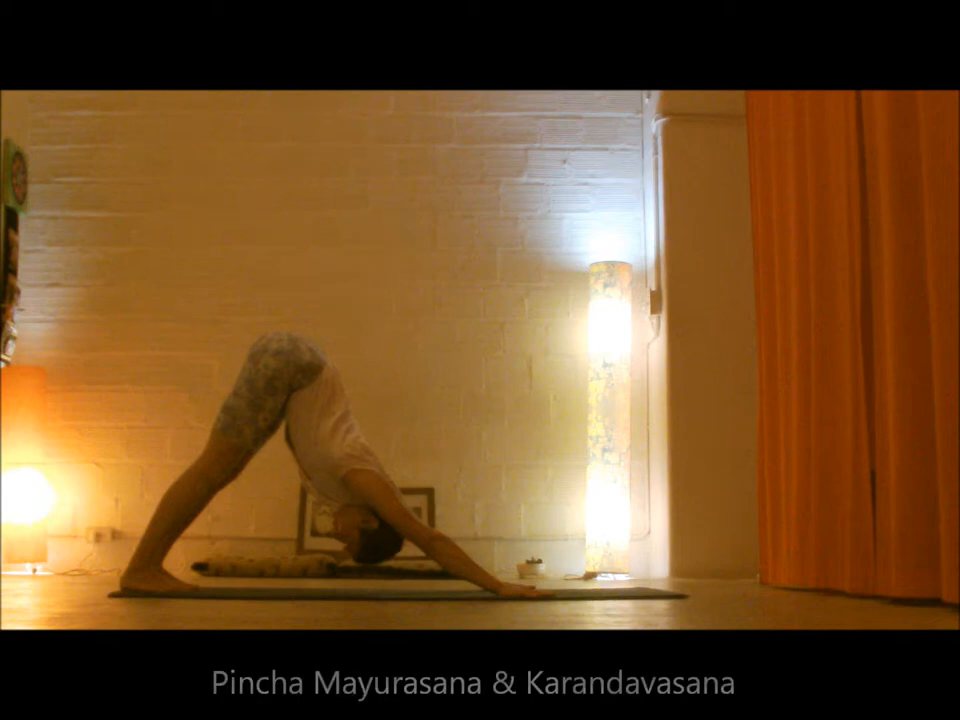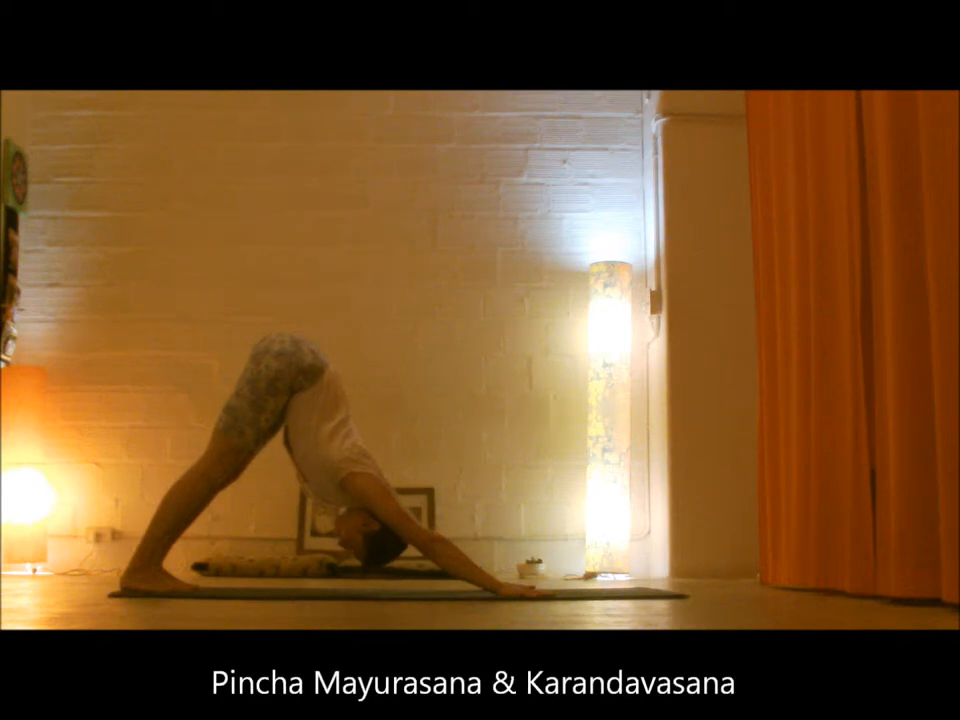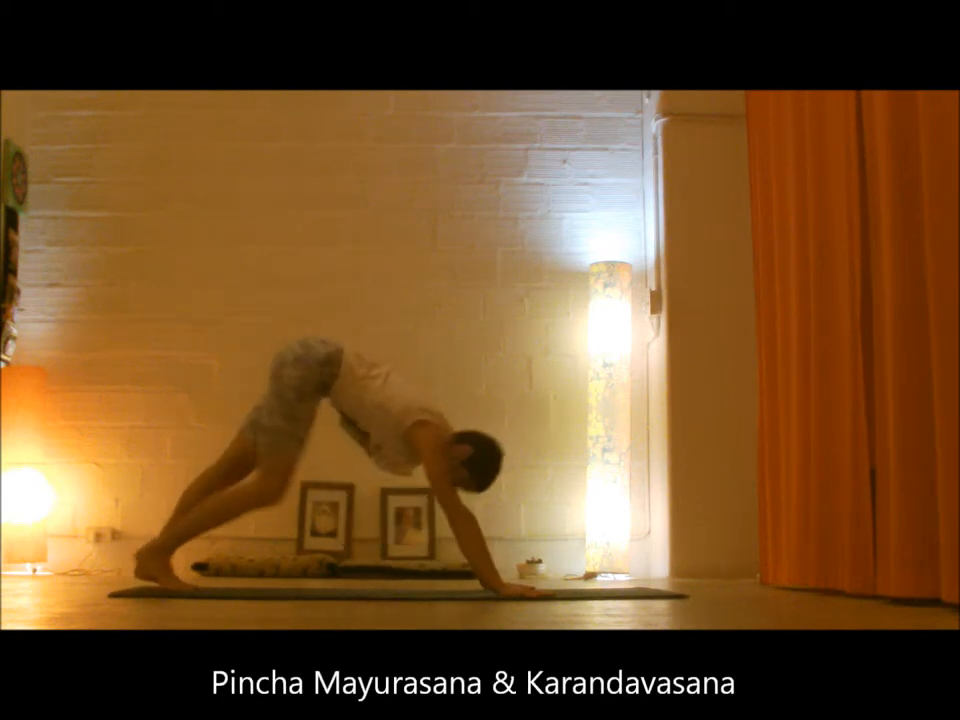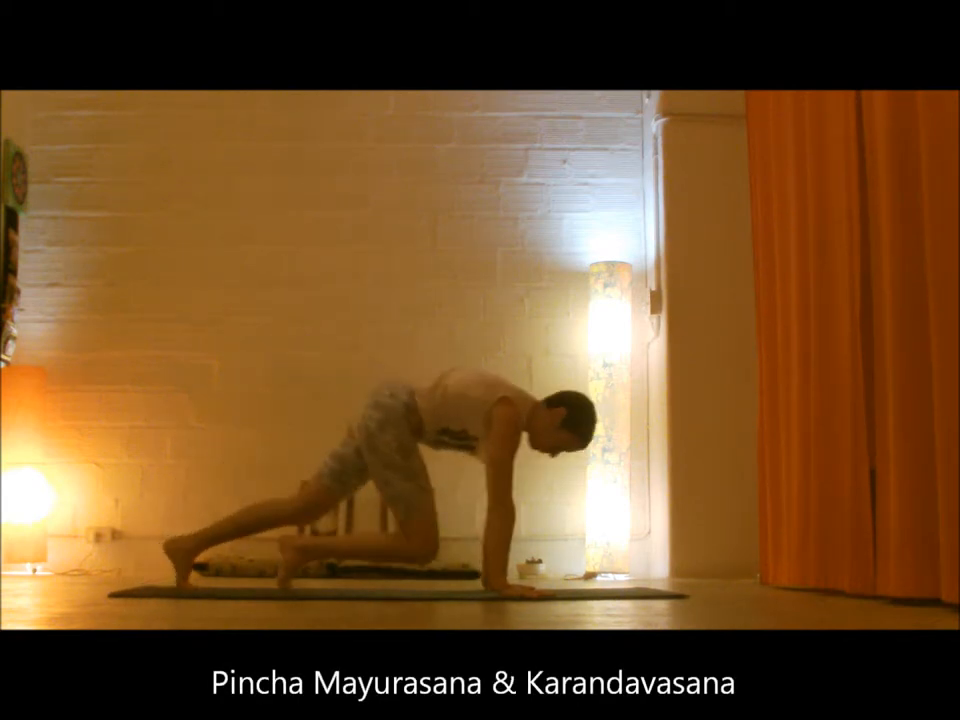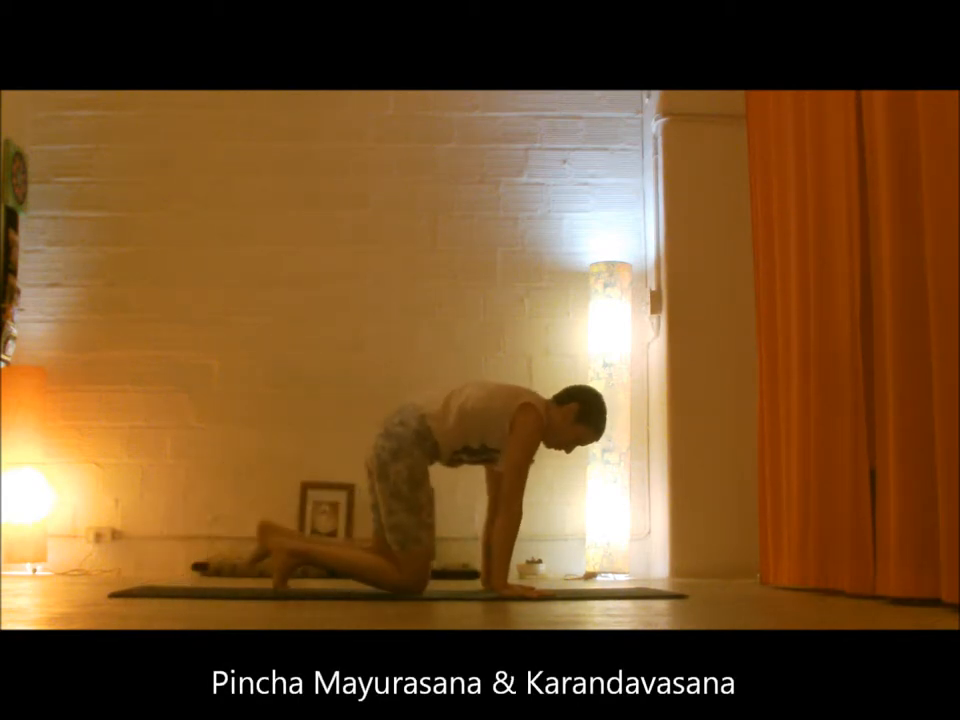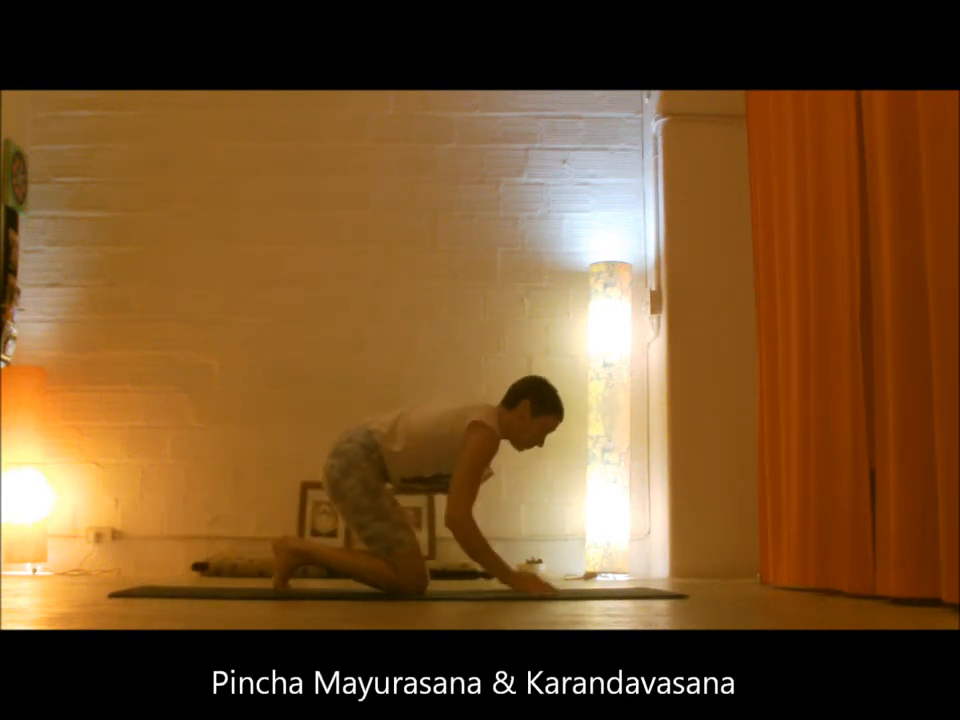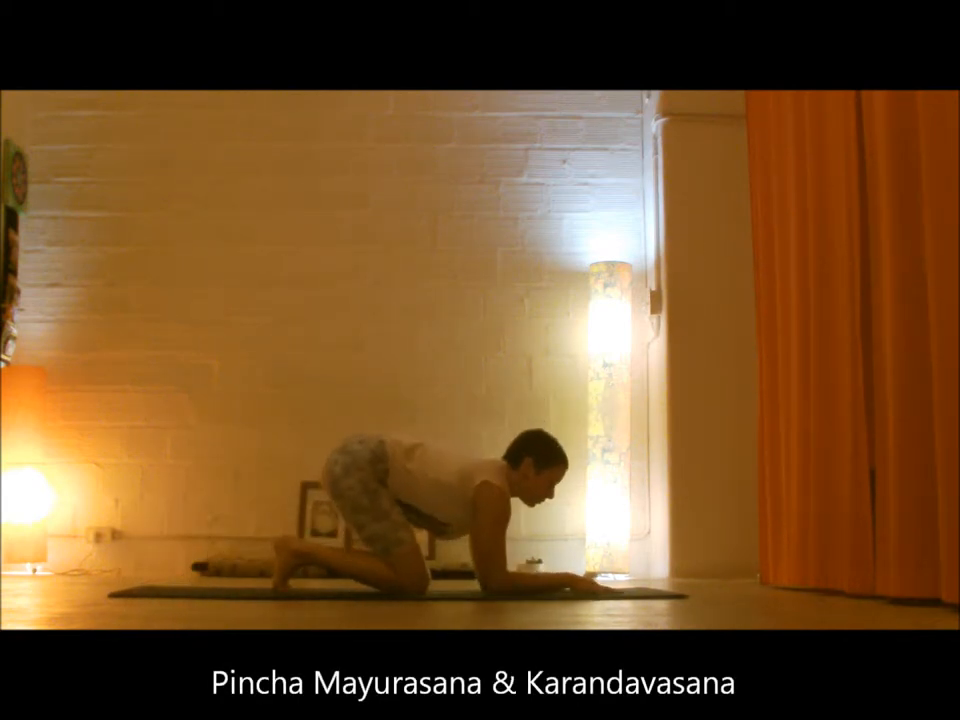
dt=0.7s
person 1, frame 1
right shoulder: (360, 481)
left elbow: (430, 540)
right elbow: (431, 540)
left hip: (291, 367)
right hip: (283, 359)
left knee: (224, 472)
right knee: (212, 468)
left ankle: (149, 566)
right ankle: (140, 568)
person 1, frame 2
right shoulder: (359, 484)
left elbow: (428, 542)
right elbow: (429, 541)
left hip: (293, 370)
right hip: (286, 362)
left knee: (226, 473)
right knee: (214, 468)
left ankle: (150, 566)
right ankle: (141, 568)
person 1, frame 3
left shoulder: (435, 436)
right shoulder: (431, 438)
left elbow: (458, 515)
right elbow: (458, 514)
left wrist: (487, 575)
right wrist: (497, 583)
left hip: (310, 367)
right hip: (310, 365)
left knee: (232, 467)
right knee: (269, 489)
left ankle: (157, 558)
right ankle: (156, 551)
person 1, frame 4
left shoulder: (508, 414)
right shoulder: (510, 413)
left elbow: (497, 504)
right elbow: (501, 504)
left wrist: (490, 575)
right wrist: (498, 581)
left hip: (386, 416)
right hip: (392, 418)
left knee: (302, 505)
right knee: (421, 546)
left ankle: (189, 545)
right ankle: (303, 547)
person 1, frame 5
left shoulder: (511, 420)
right shoulder: (533, 417)
left elbow: (496, 506)
right elbow: (511, 506)
left wrist: (489, 577)
right wrist: (500, 582)
left hip: (398, 436)
right hip: (406, 445)
left knee: (390, 561)
right knee: (411, 580)
left ankle: (280, 539)
right ankle: (293, 550)
person 1, frame 6
left shoulder: (476, 427)
right shoulder: (486, 433)
left elbow: (460, 515)
right elbow: (456, 517)
left wrist: (499, 571)
right wrist: (510, 575)
left hip: (355, 458)
right hip: (358, 463)
left knee: (406, 570)
right knee: (411, 582)
left ankle: (299, 551)
right ankle: (298, 551)
person 1, frame 7
left shoulder: (487, 478)
right shoulder: (494, 493)
left elbow: (488, 575)
right elbow: (495, 580)
left wrist: (560, 583)
right wrist: (570, 580)
left hip: (358, 459)
right hip: (359, 466)
left knee: (406, 575)
right knee: (413, 582)
left ankle: (299, 551)
right ankle: (300, 552)
